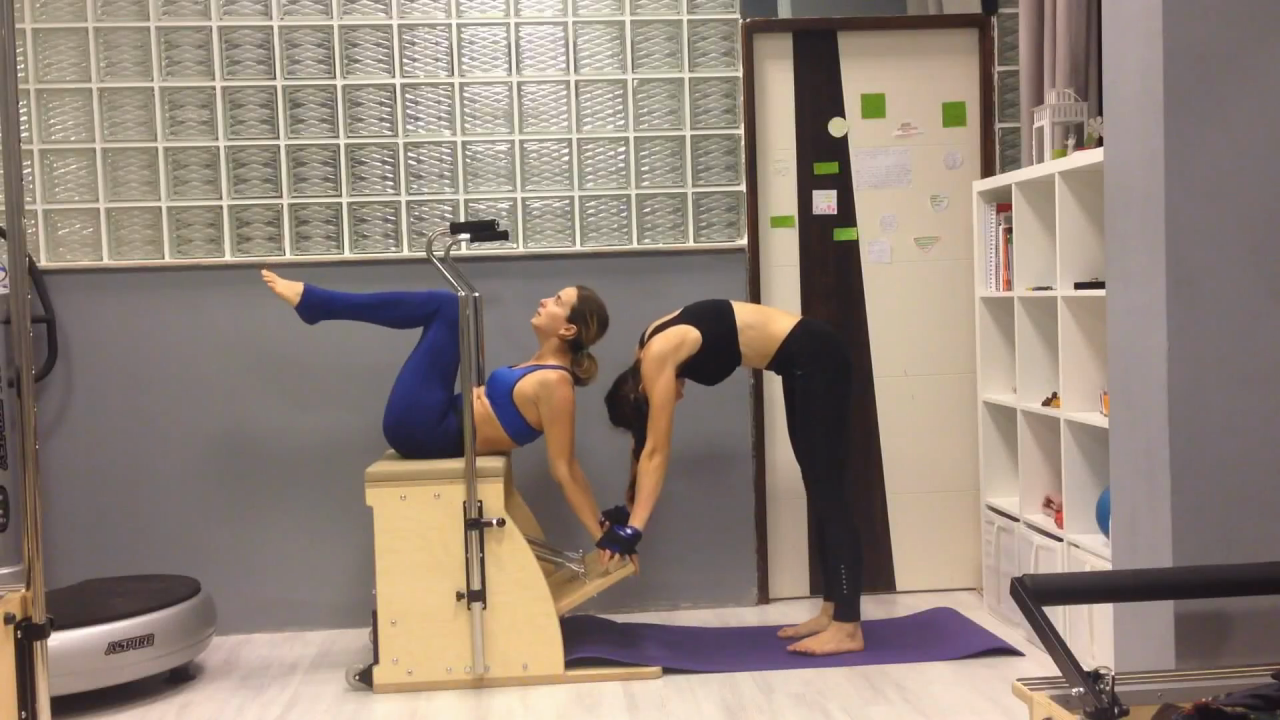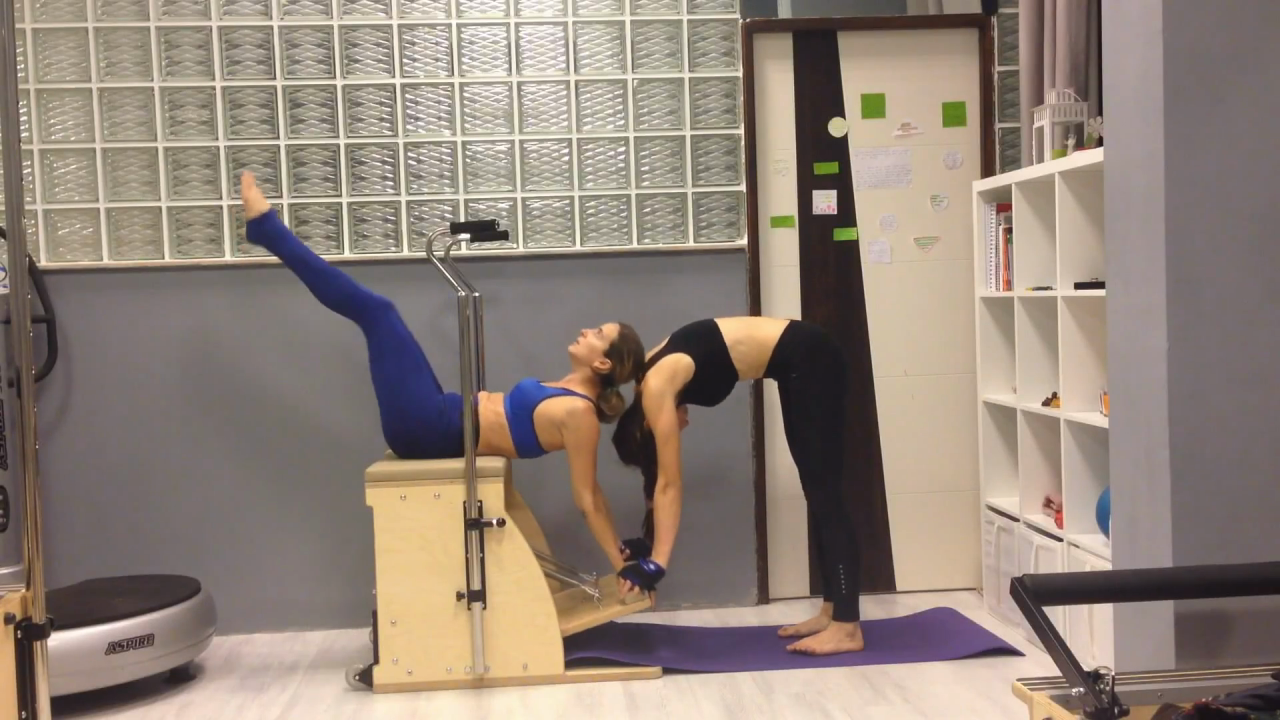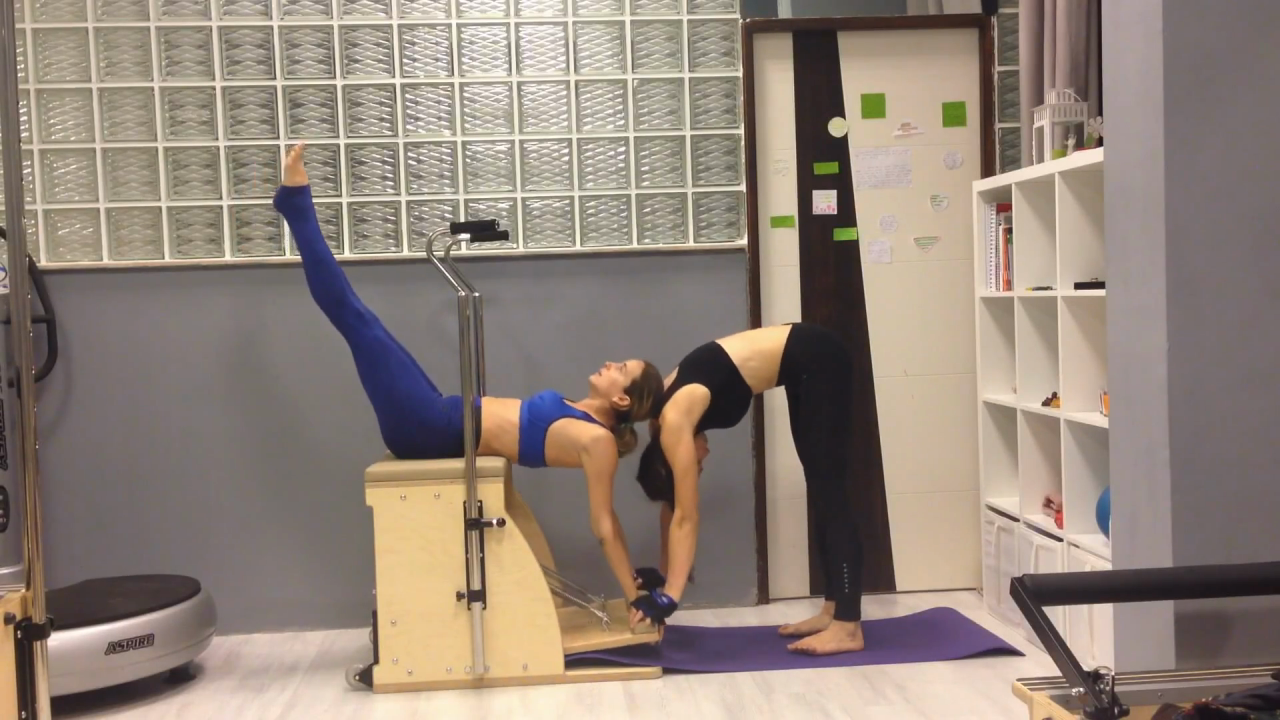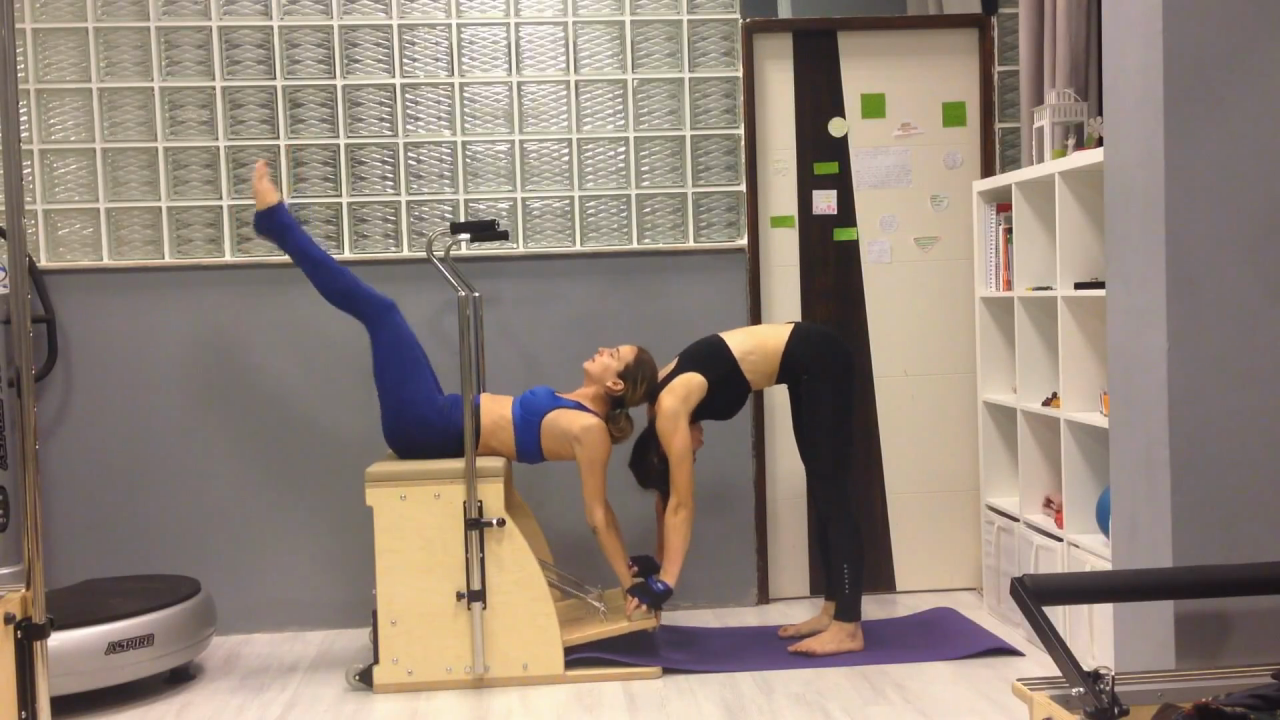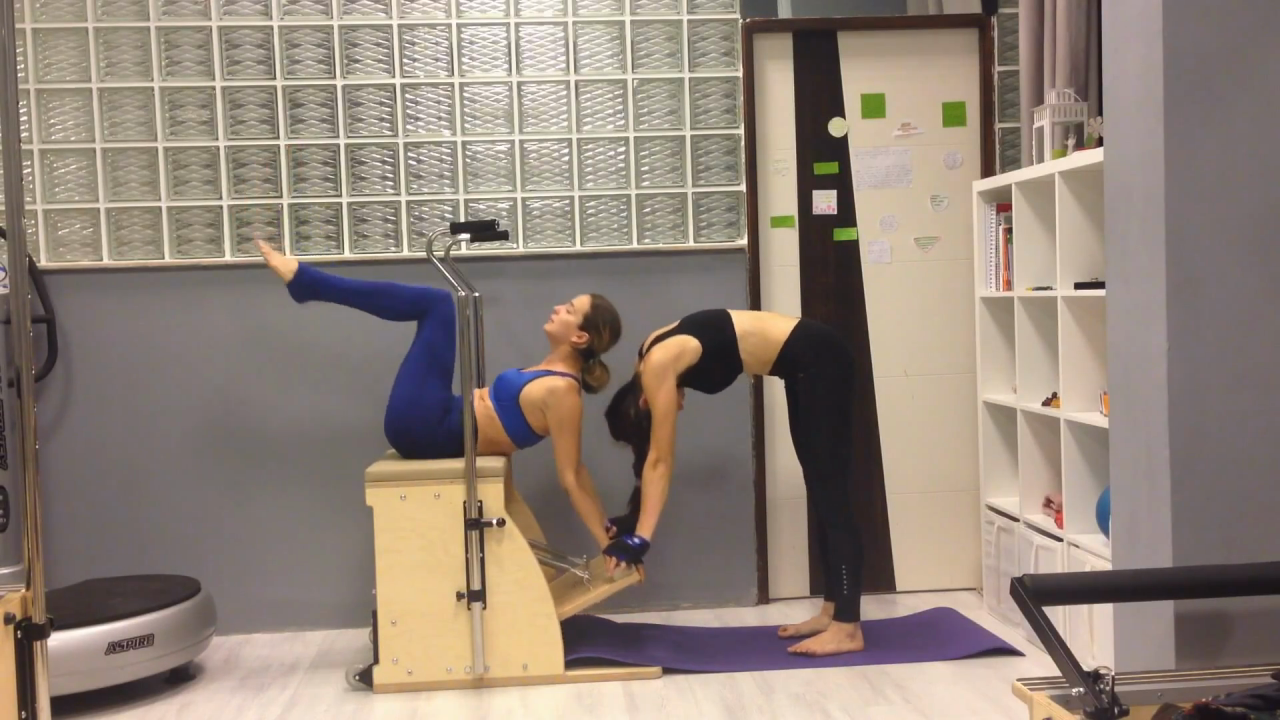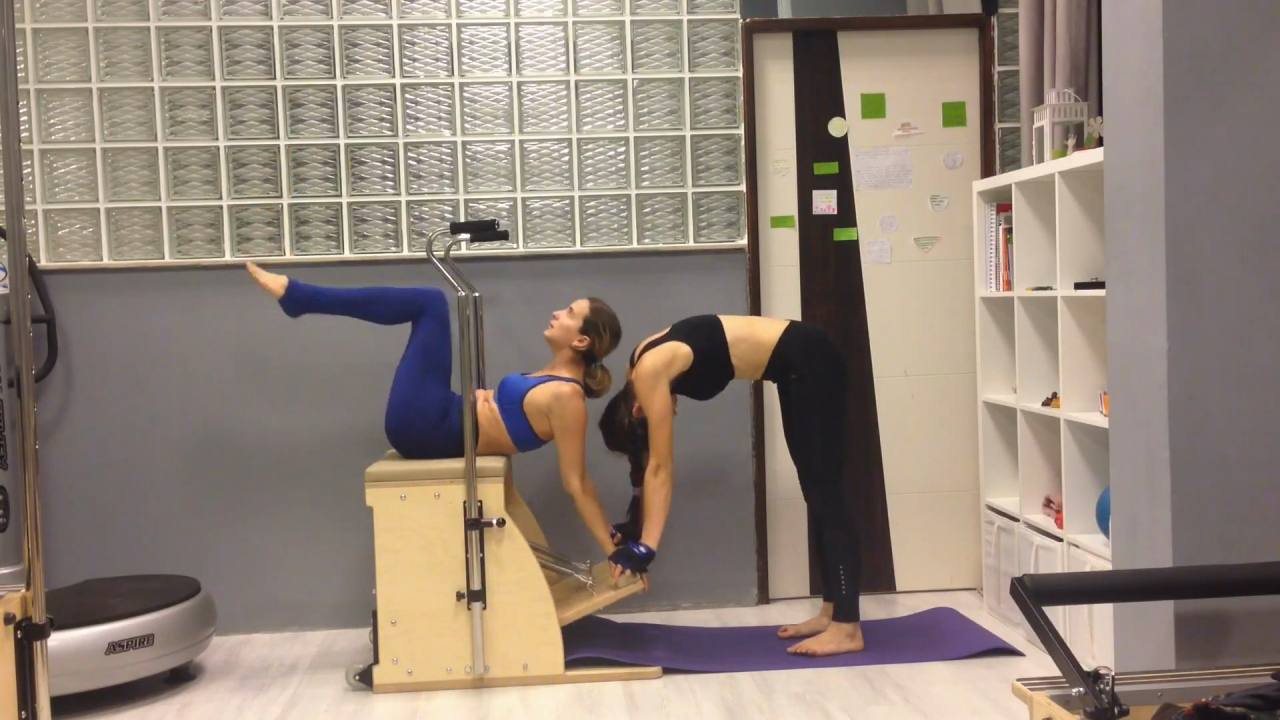
dt=0.5s
person 1, frame 1
left shoulder: (555, 384)
right shoulder: (544, 367)
left elbow: (565, 470)
left wrist: (602, 536)
left hip: (422, 431)
right hip: (433, 428)
left knee: (444, 307)
right knee: (443, 307)
left ankle: (310, 299)
right ankle: (310, 299)
person 1, frame 2
left shoulder: (579, 414)
right shoulder: (568, 394)
left elbow: (588, 500)
left wrist: (623, 565)
left hip: (427, 430)
right hip: (440, 422)
left knee: (376, 313)
right knee: (374, 311)
left ankle: (266, 225)
right ankle: (267, 226)
person 1, frame 3
left shoulder: (597, 440)
right shoulder: (583, 417)
left elbow: (605, 527)
left wrist: (637, 596)
left hip: (431, 433)
right hip: (441, 420)
left knee: (358, 323)
right knee: (359, 320)
left ankle: (298, 202)
person 1, frame 4
left shoulder: (590, 429)
right shoulder: (576, 410)
left elbow: (598, 514)
left wrist: (630, 584)
left hip: (430, 430)
right hip: (440, 420)
left knee: (381, 312)
right knee: (379, 311)
left ankle: (277, 219)
person 1, frame 5
left shoulder: (561, 392)
right shoulder: (552, 372)
left elbow: (573, 477)
left wrist: (608, 544)
left hip: (423, 429)
right hip: (434, 428)
left knee: (438, 304)
right knee: (436, 305)
left ankle: (304, 279)
right ankle: (305, 280)
person 1, frame 6
left shoulder: (567, 397)
right shoulder: (554, 378)
left elbow: (577, 483)
left wrist: (613, 551)
left hip: (426, 432)
right hip: (435, 427)
left knee: (430, 305)
right knee: (430, 304)
left ankle: (294, 292)
right ankle: (295, 293)
person 2, frame 1
left shoulder: (659, 355)
right shoulder: (652, 348)
left elbow: (656, 452)
right elbow: (647, 443)
left wrist: (632, 529)
right wrist: (628, 510)
left hip: (817, 358)
right hip: (804, 361)
left knee: (827, 493)
right knee: (820, 493)
left ankle: (848, 629)
right ankle: (832, 613)
person 2, frame 2
left shoulder: (656, 389)
right shoulder: (651, 379)
left elbow: (669, 484)
right elbow: (659, 478)
left wrist: (655, 563)
right wrist: (648, 541)
left hip: (811, 360)
right hip: (799, 361)
left knee: (823, 493)
right knee: (817, 492)
left ankle: (847, 628)
right ankle: (833, 613)
person 2, frame 3
left shoulder: (675, 423)
right shoulder: (665, 414)
left elbow: (685, 517)
right elbow: (672, 507)
left wrist: (668, 596)
right wrist: (663, 577)
left hip: (819, 361)
right hip: (805, 362)
left knee: (828, 492)
right knee: (821, 491)
left ankle: (848, 628)
right ankle: (834, 611)
person 2, frame 4
left shoulder: (670, 409)
right shoulder: (664, 399)
left elbow: (680, 505)
right elbow: (669, 496)
left wrist: (663, 583)
right wrist: (658, 562)
left hip: (821, 362)
right hip: (808, 363)
left knee: (831, 494)
right knee: (822, 492)
left ankle: (848, 629)
right ankle: (834, 612)
person 2, frame 5
left shoulder: (659, 365)
right shoulder: (654, 357)
left elbow: (659, 461)
right elbow: (655, 458)
left wrist: (639, 537)
right wrist: (634, 520)
left hip: (819, 361)
right hip: (807, 364)
left knee: (829, 493)
right knee: (821, 492)
left ankle: (847, 629)
right ankle: (833, 612)
person 2, frame 6
left shoulder: (650, 373)
right shoulder: (644, 364)
left elbow: (660, 468)
right elbow: (653, 464)
left wrist: (645, 546)
right wrist: (636, 525)
left hip: (811, 362)
right hip: (799, 365)
left knee: (824, 494)
right knee: (817, 493)
left ankle: (847, 628)
right ankle: (832, 613)
